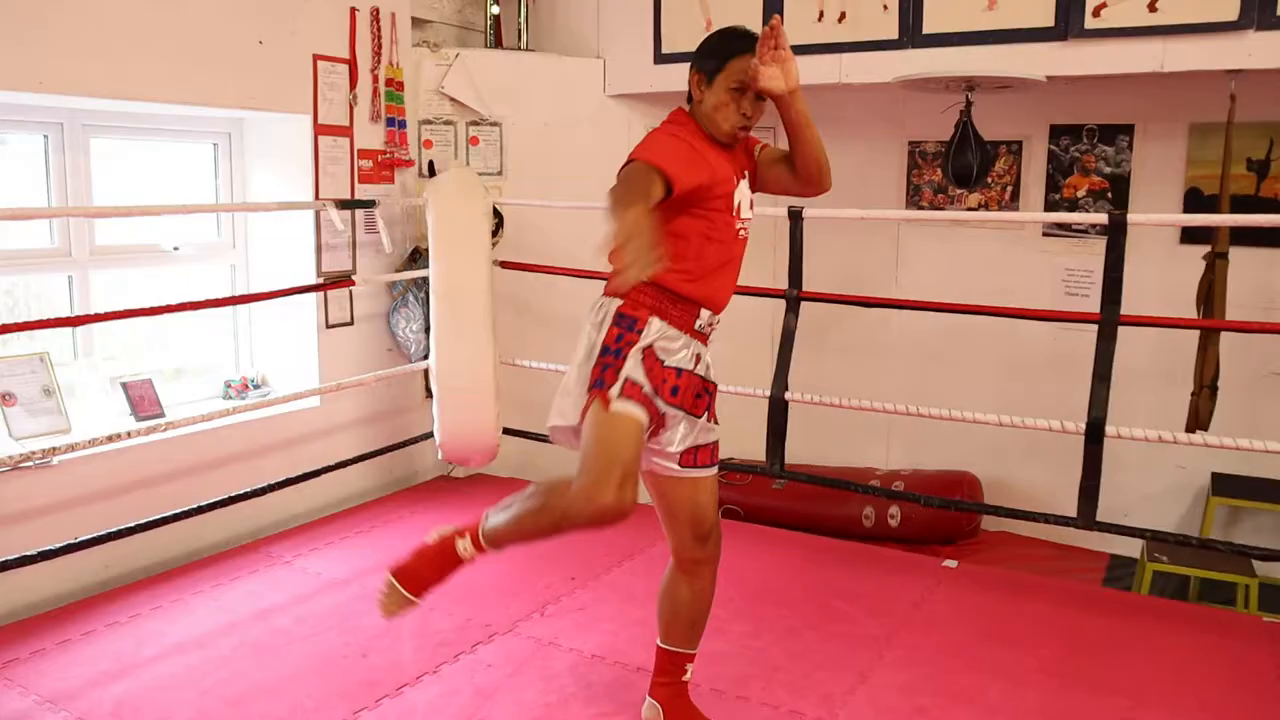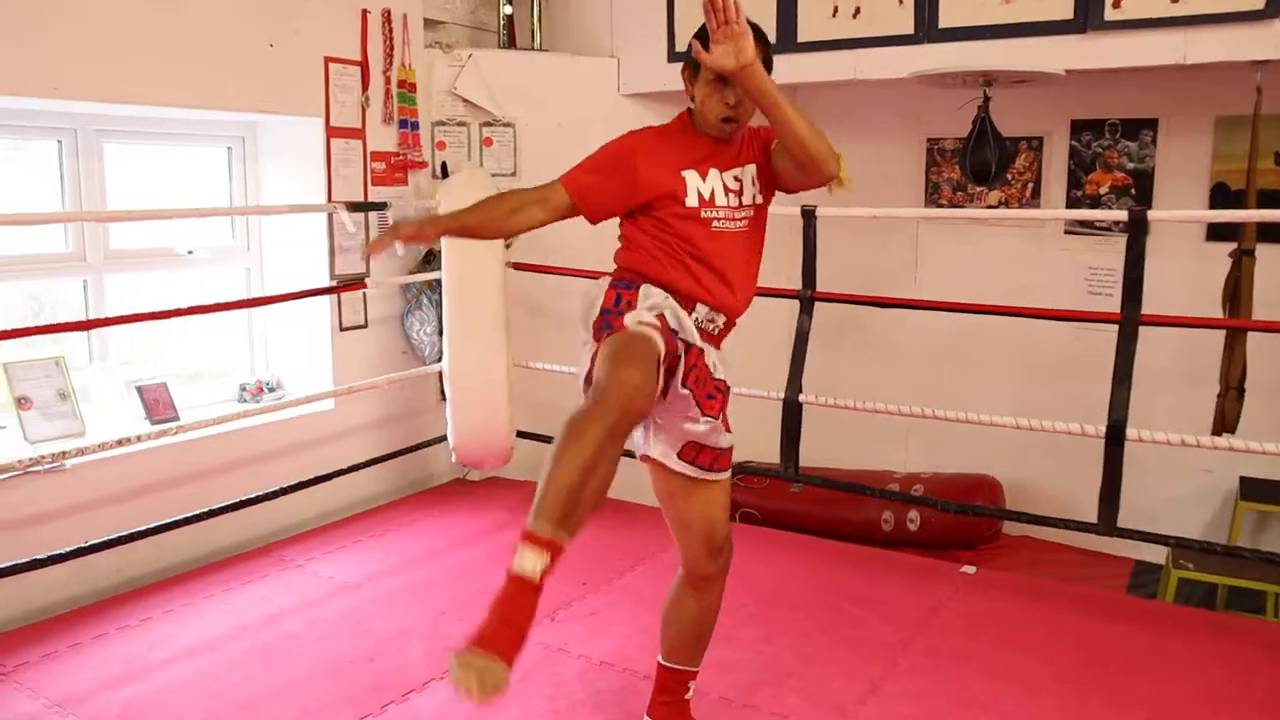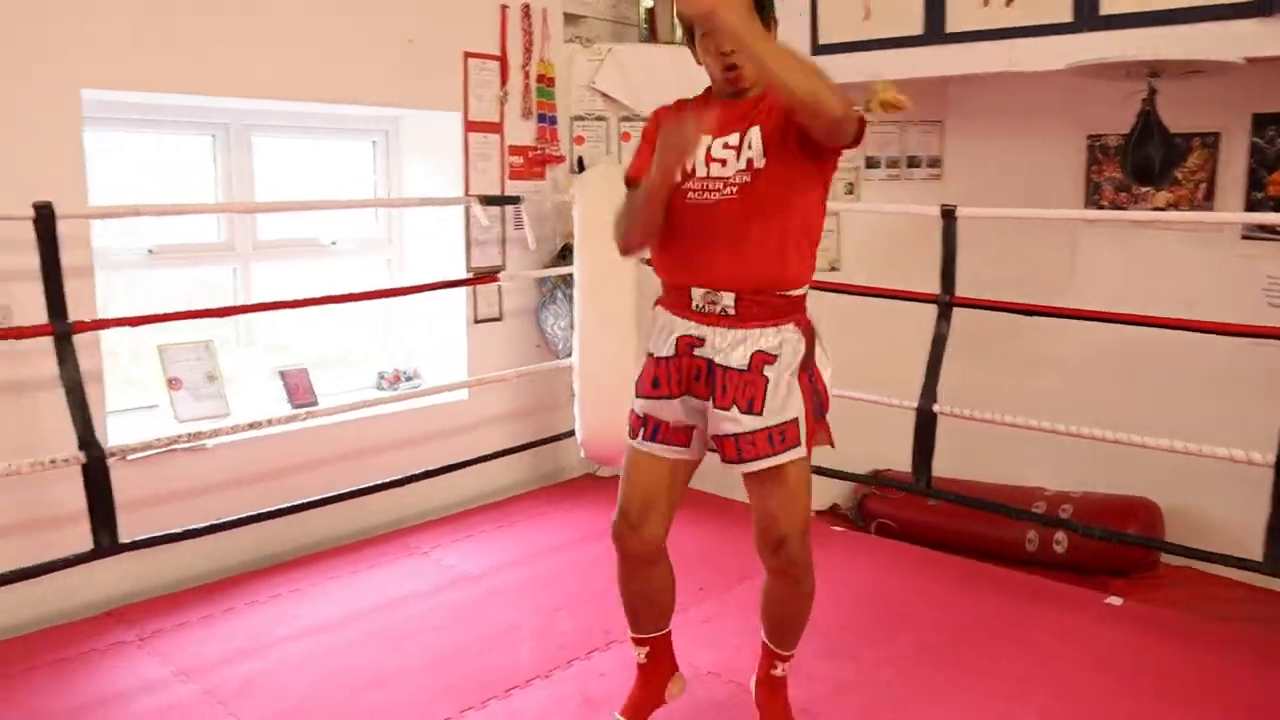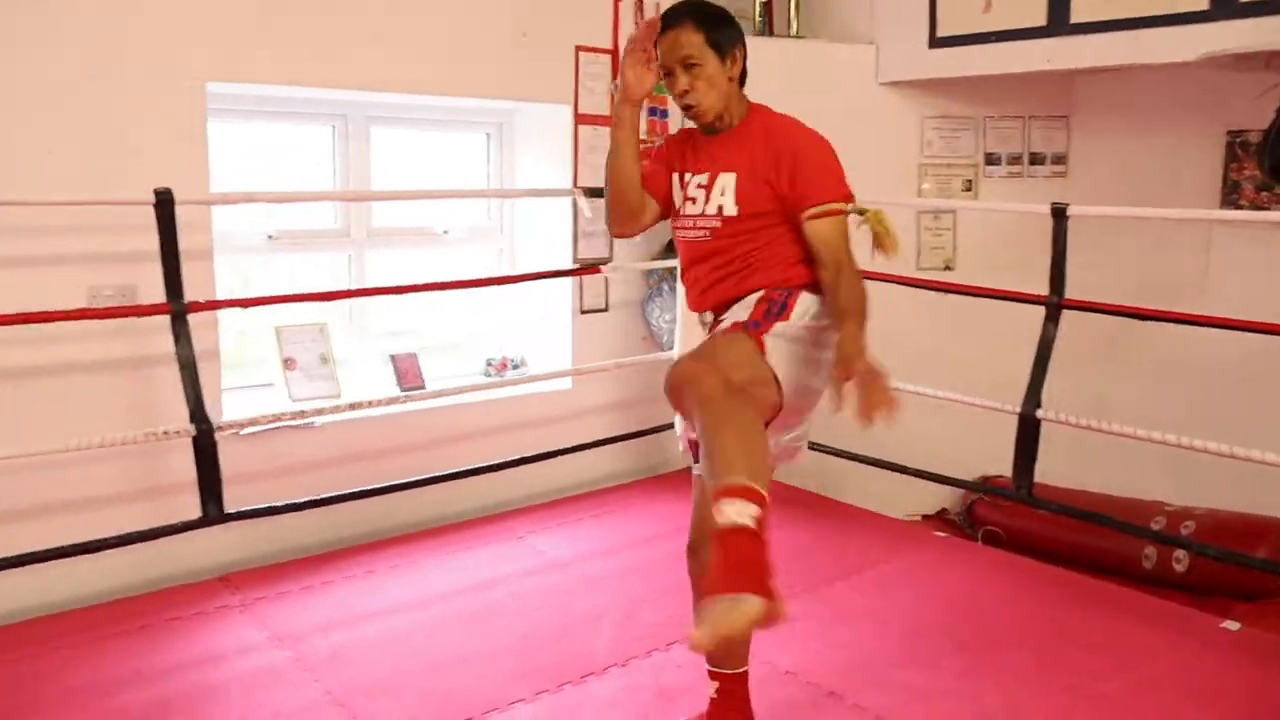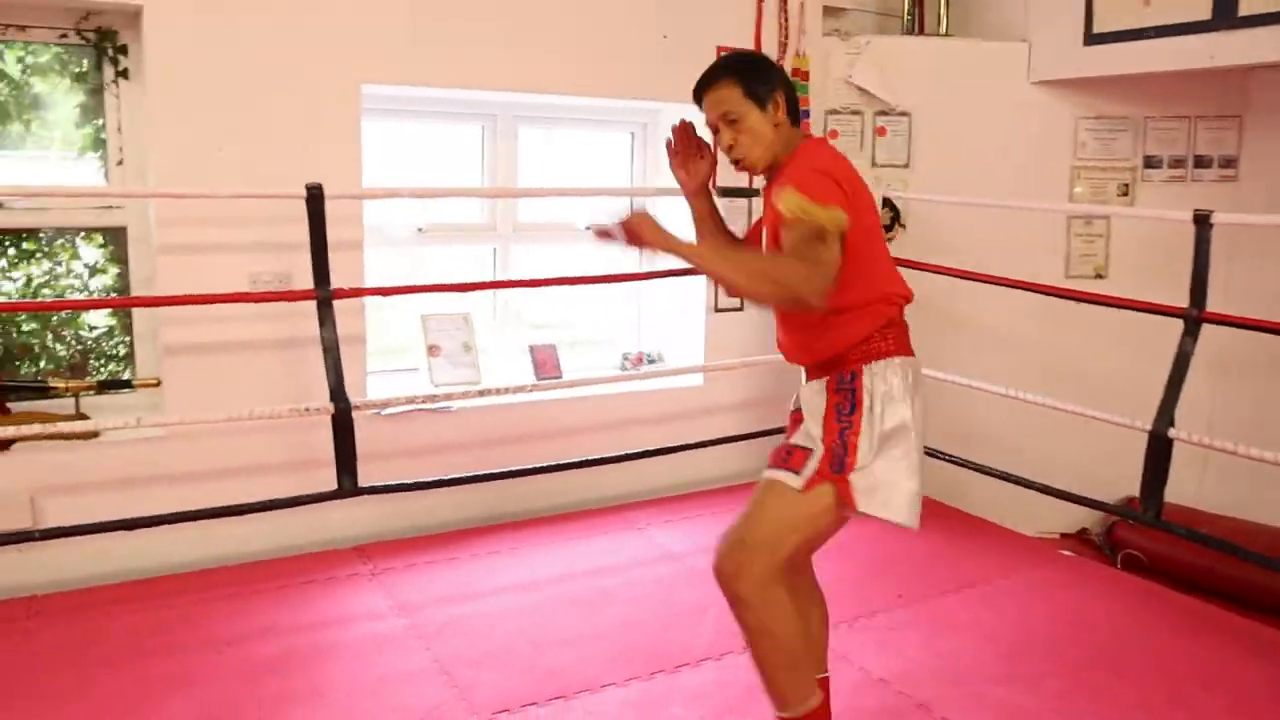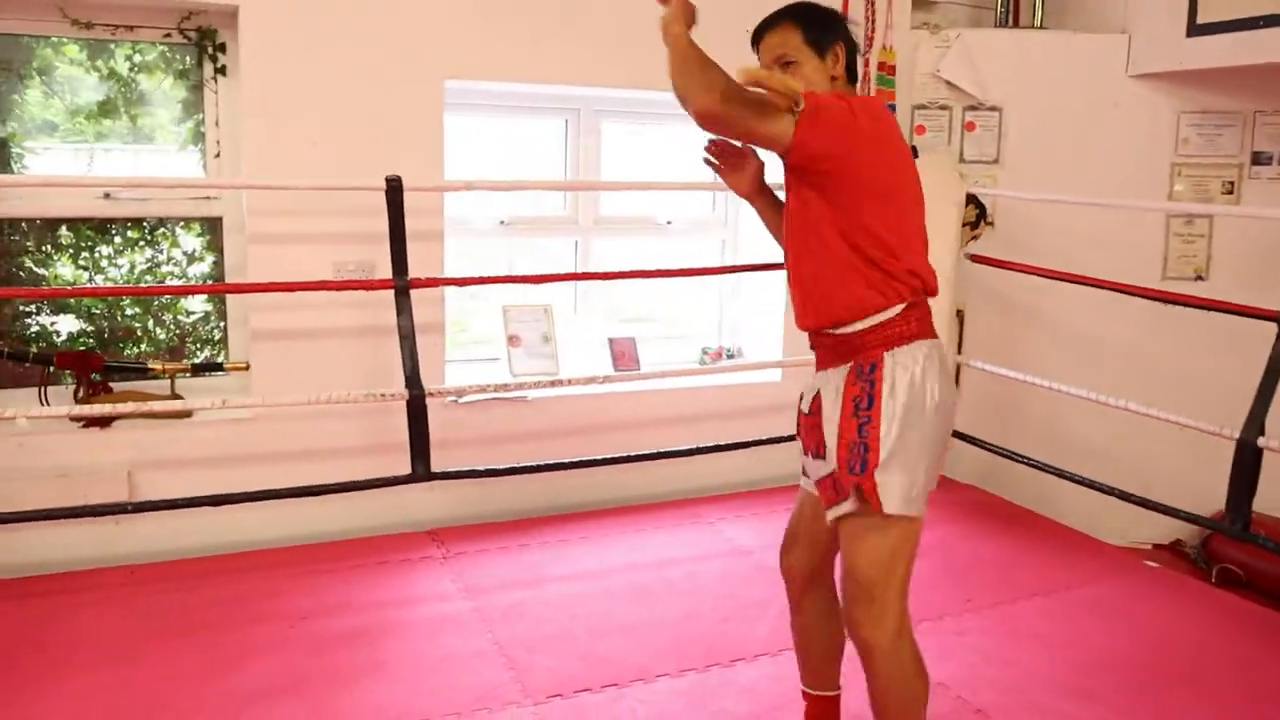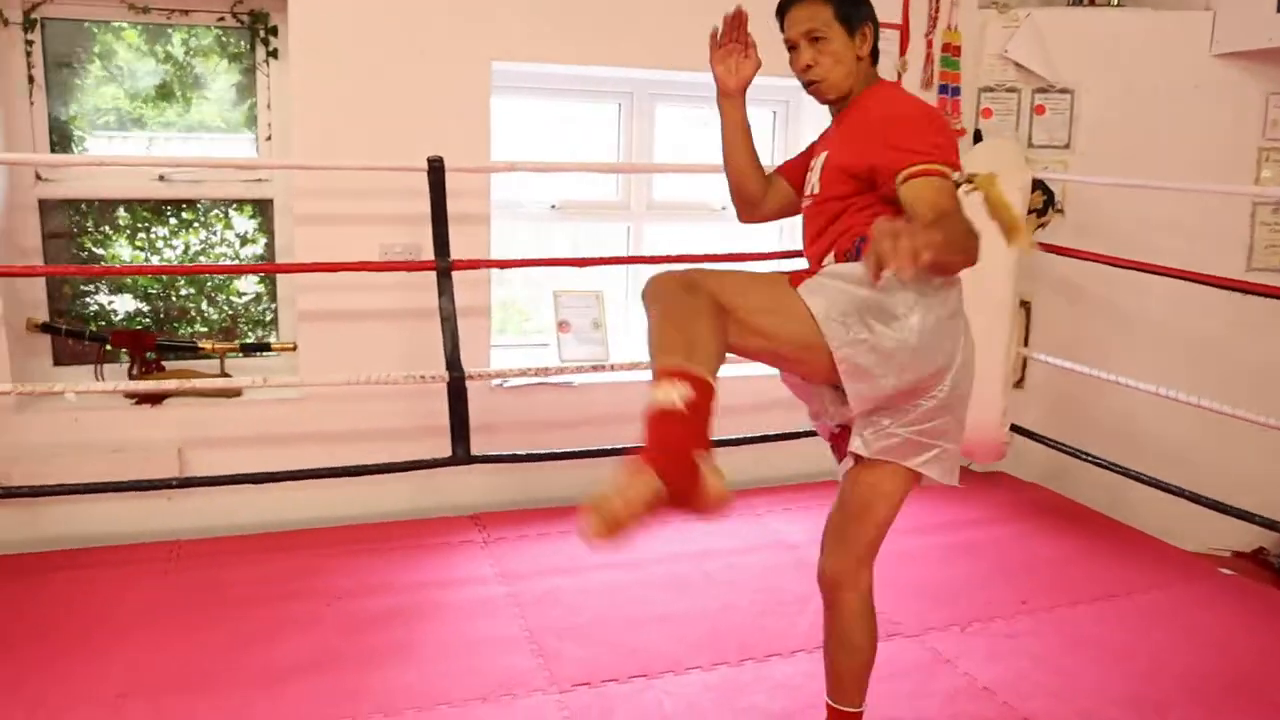
dt=0.4s
person 1, frame 1
left shoulder: (736, 151)
right shoulder: (675, 145)
left elbow: (815, 178)
right elbow: (636, 185)
left wrist: (789, 93)
right wrist: (637, 227)
left hip: (682, 358)
right hip: (642, 333)
left knee: (700, 542)
right knee: (600, 498)
right ankle: (454, 545)
person 1, frame 2
left shoulder: (765, 152)
right shoulder: (640, 152)
left elbow: (825, 168)
right elbow: (538, 205)
left wrist: (753, 74)
right wrist: (442, 224)
left hip: (698, 359)
right hip: (645, 316)
left knee: (709, 555)
right knee: (622, 394)
right ankle: (516, 595)
person 1, frame 3
left shoulder: (804, 120)
right shoulder: (666, 124)
left elbow: (838, 115)
right elbow: (633, 241)
right wrist: (652, 191)
left hip: (765, 348)
right hip: (680, 341)
left knee: (783, 543)
right knee: (634, 532)
person 1, frame 4
left shoulder: (792, 145)
right shoulder: (677, 154)
left elbow: (839, 265)
right elbow: (623, 219)
left wrist: (854, 352)
right wrist: (629, 105)
left hip: (790, 327)
right hip: (735, 350)
left knee: (695, 377)
right knee: (708, 551)
left ankle: (745, 579)
person 1, frame 5
left shoulder: (817, 174)
right shoulder: (792, 184)
left elbow: (803, 284)
right elbow: (748, 269)
left wrist: (677, 243)
right wrist: (698, 189)
left hip: (861, 393)
right hip: (837, 394)
left knee: (746, 567)
right knee: (777, 556)
person 1, frame 6
left shoulder: (848, 125)
right shoulder: (848, 157)
left elbow: (722, 109)
right elbow: (821, 258)
right wrist: (754, 192)
left hip: (881, 380)
right hip: (853, 377)
left knee: (872, 609)
right knee: (805, 561)
person 1, frame 7
left shoulder: (900, 120)
right shoulder: (837, 140)
left elbow: (957, 238)
right elbow: (754, 203)
left wrist: (903, 240)
right wrist: (733, 99)
left hip: (889, 310)
right hip: (921, 359)
left knee: (676, 293)
right knee: (844, 565)
left ankle: (672, 459)
